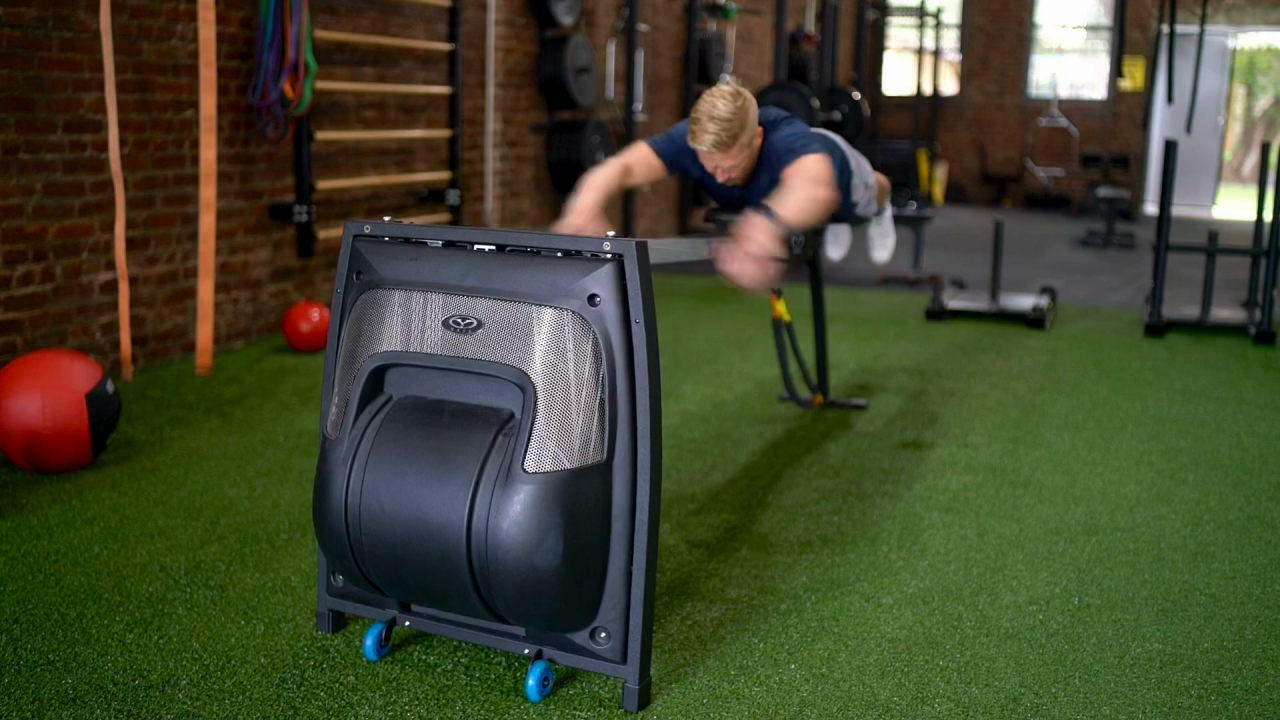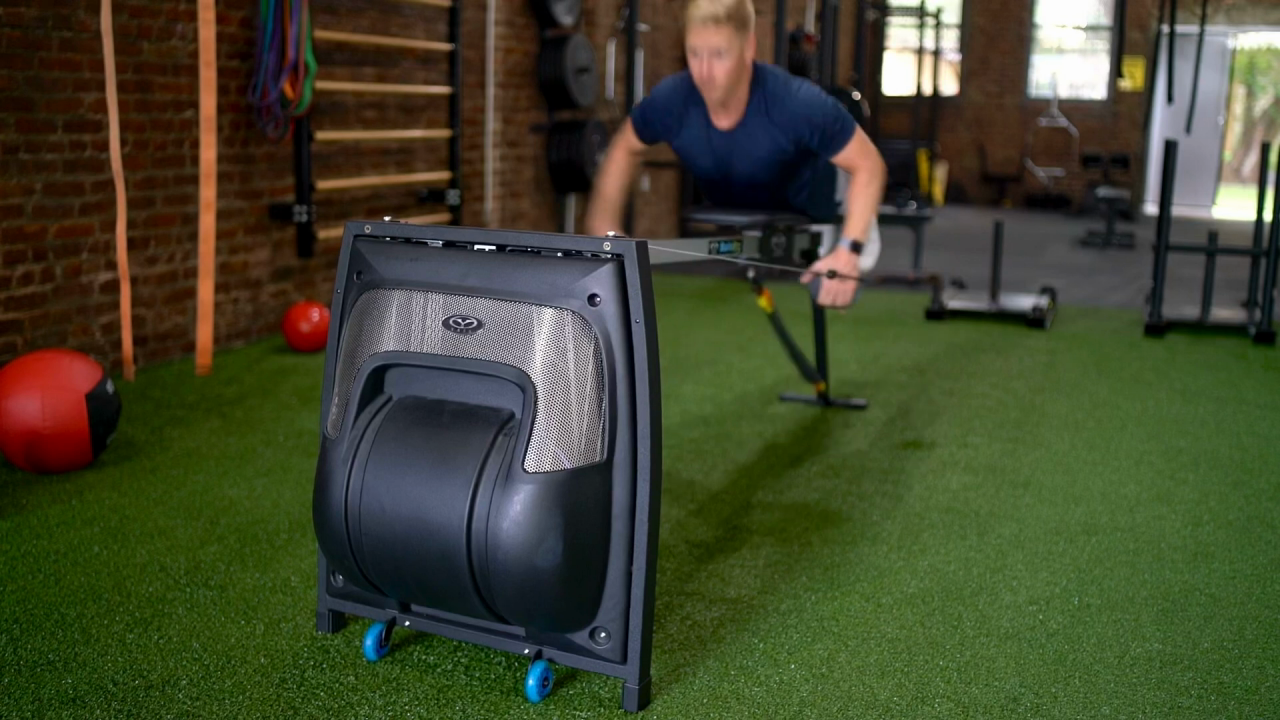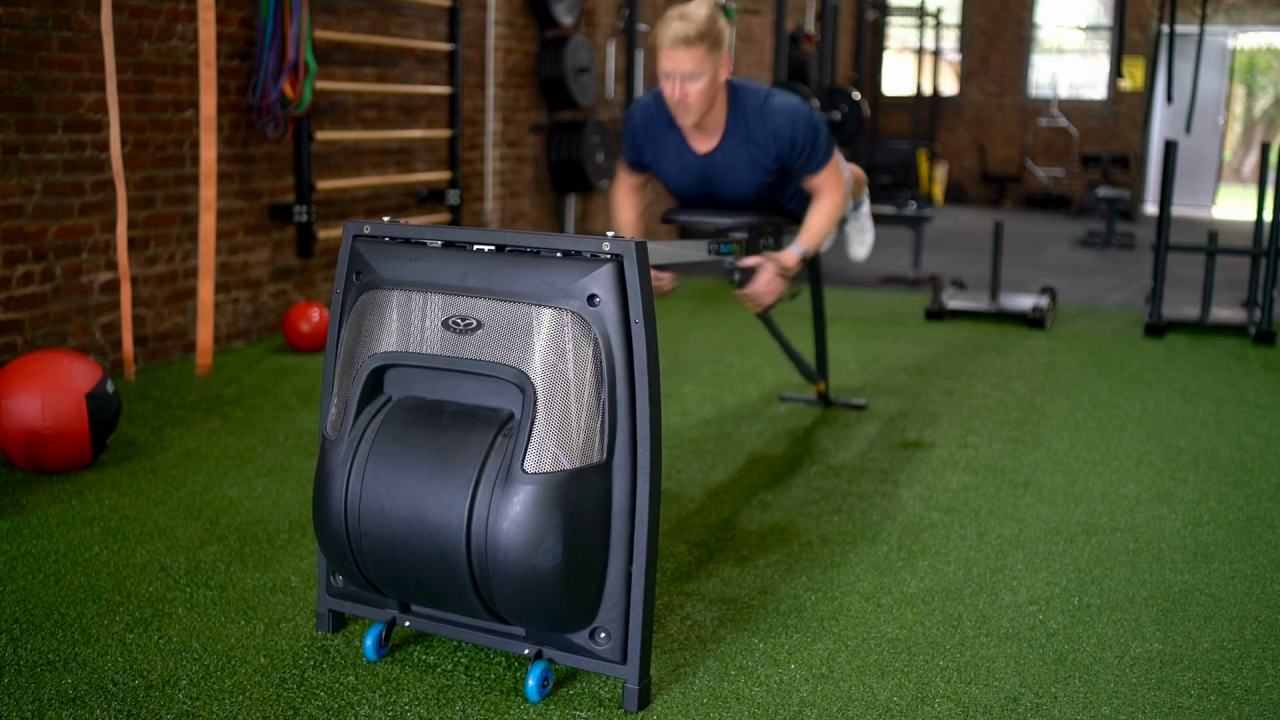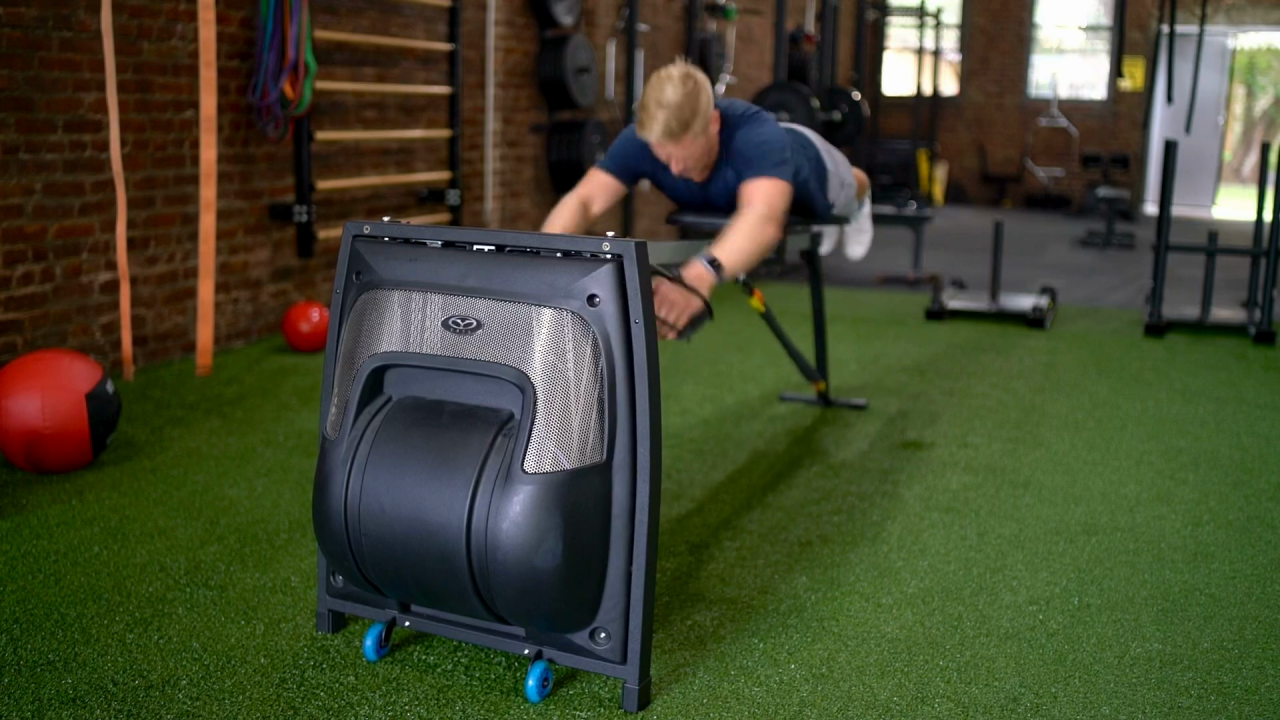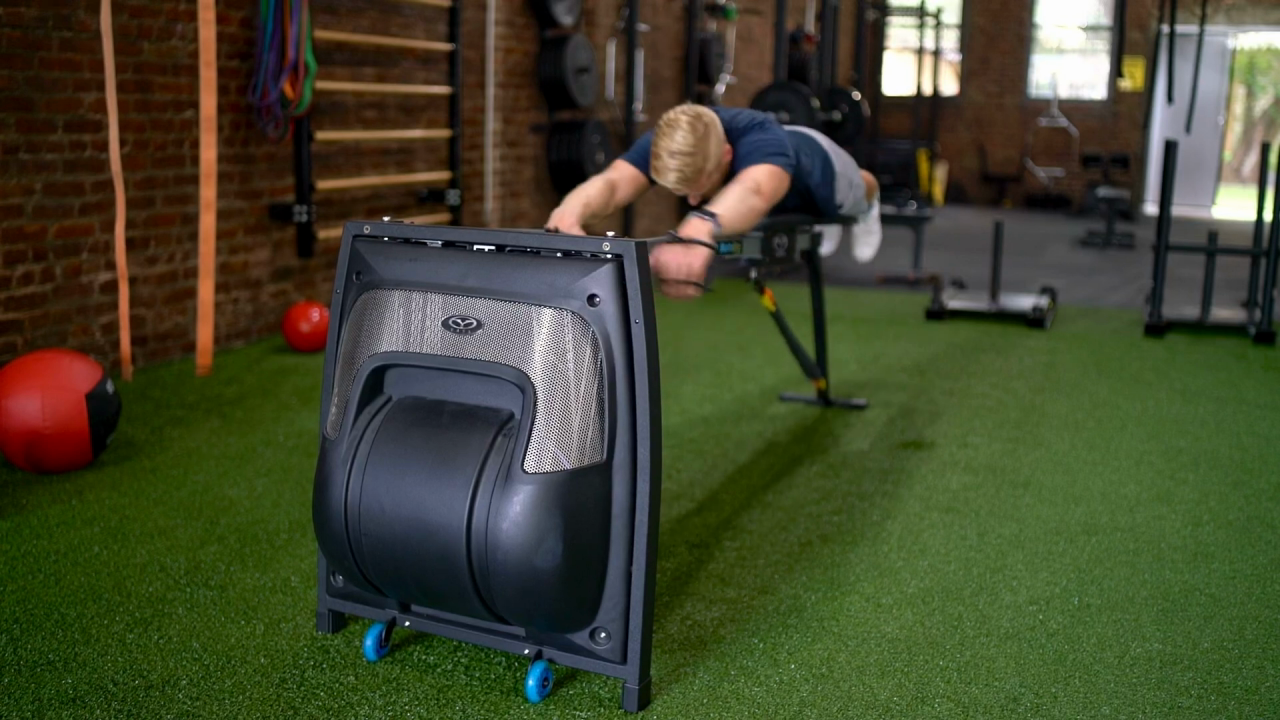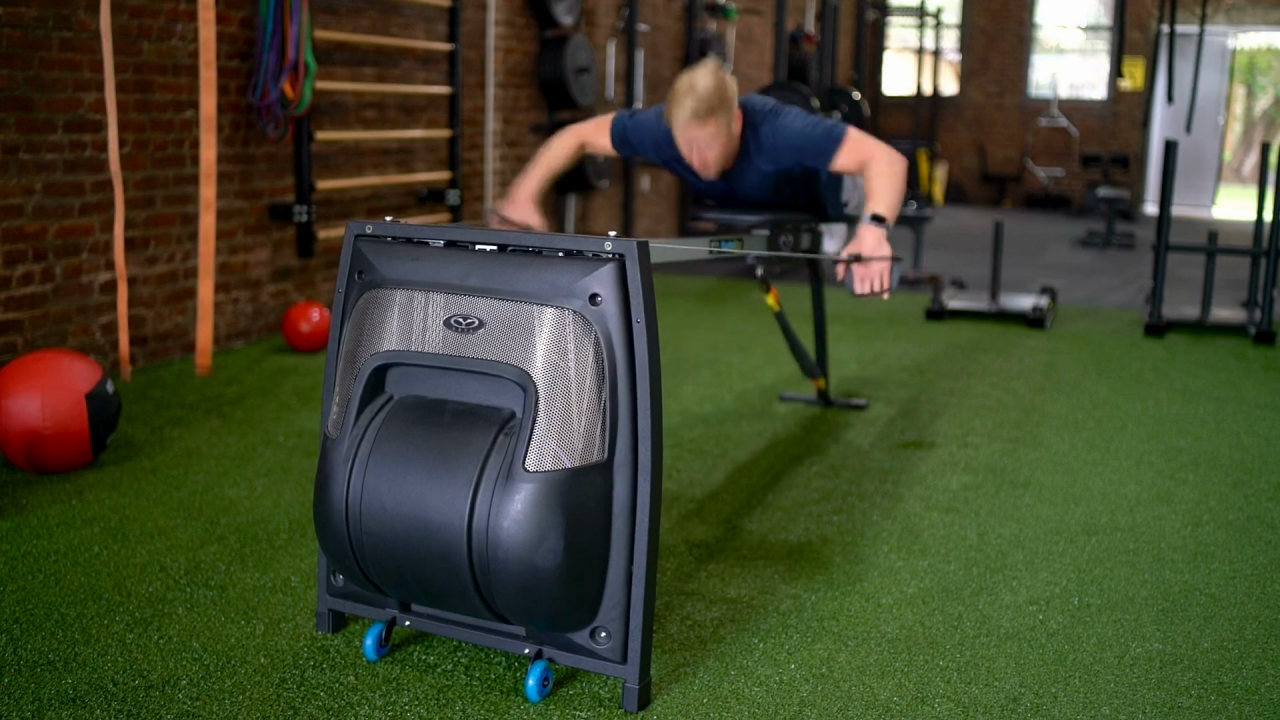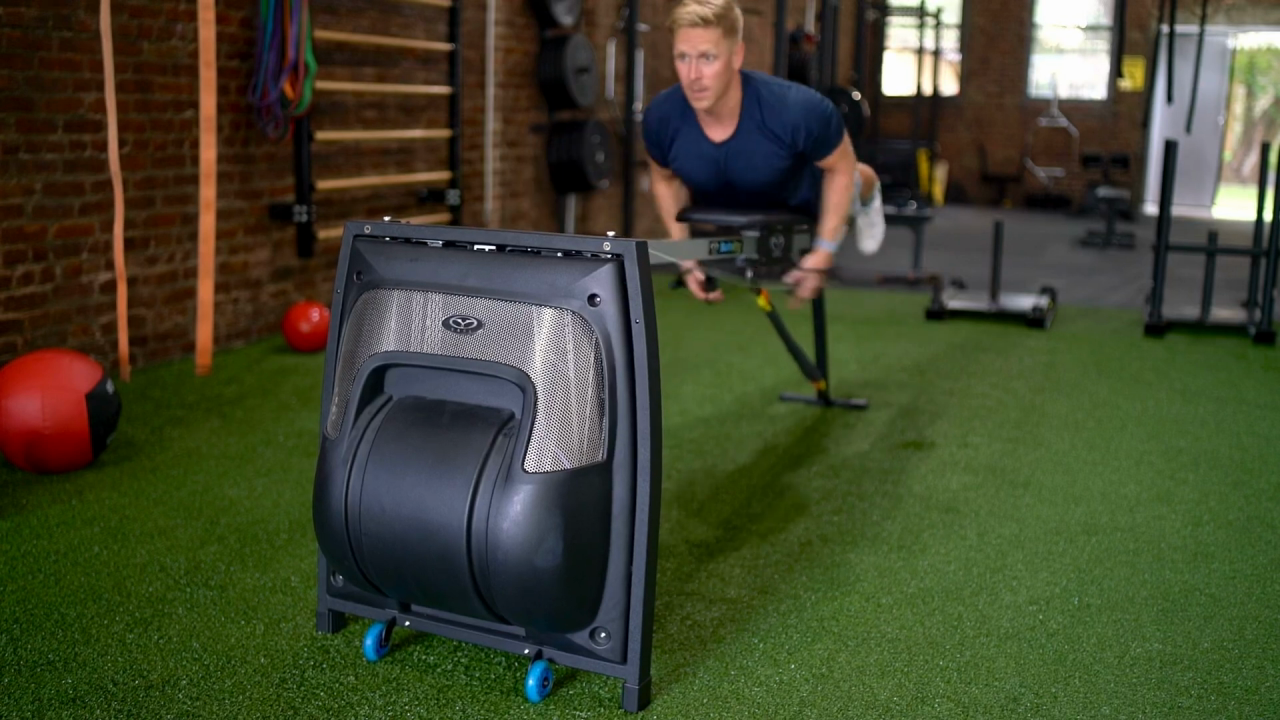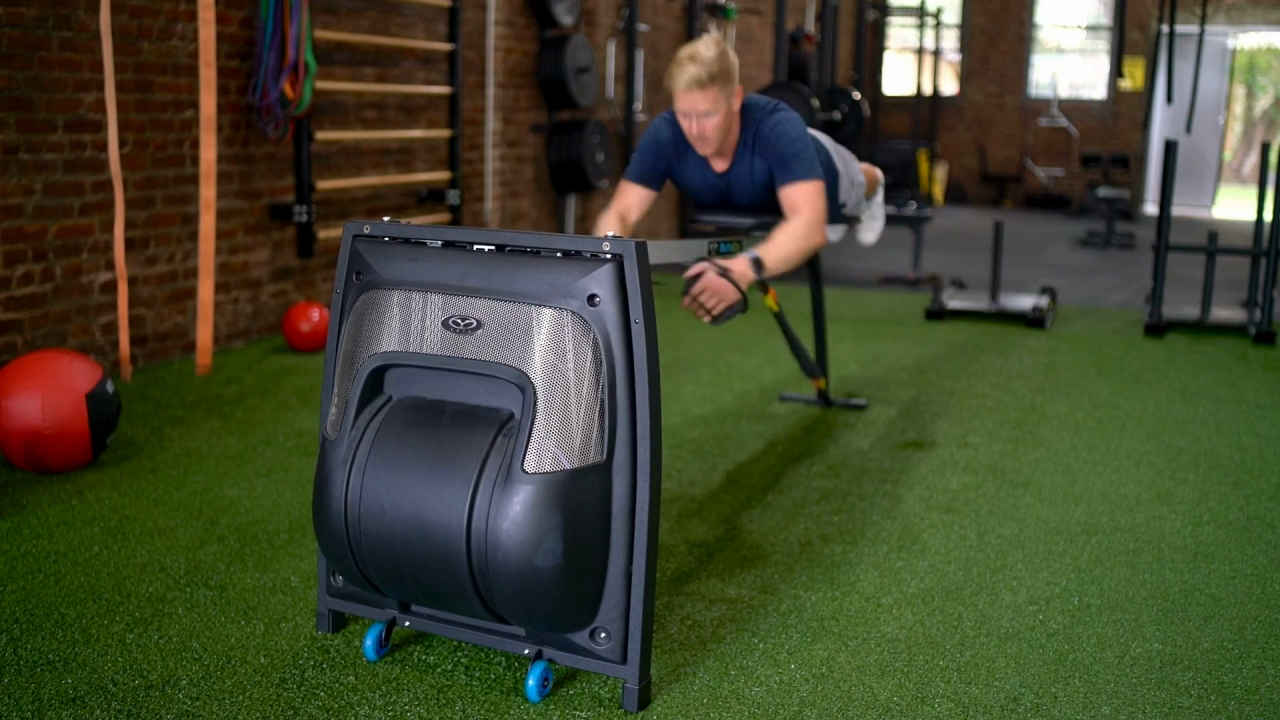
dt=0.3s
person 1, frame 1
left shoulder: (791, 140)
right shoulder: (691, 138)
left elbow: (817, 187)
right elbow: (617, 168)
left wrist: (770, 223)
right wrist: (580, 211)
person 1, frame 2
left shoulder: (800, 104)
right shoulder: (667, 101)
left elbow: (868, 167)
right elbow: (625, 149)
left wrist: (849, 249)
right wrist: (602, 222)
left hip: (804, 206)
left ankle: (859, 222)
person 1, frame 3
left shoulder: (782, 117)
right shoulder: (644, 119)
left elbow: (830, 190)
right elbow: (629, 183)
left wrist: (792, 257)
left hip: (794, 203)
left ankle: (856, 192)
person 1, frame 4
left shoulder: (759, 139)
right shoulder: (643, 140)
left elbow: (764, 221)
right elbow: (583, 200)
left wrist: (701, 275)
left hip: (800, 165)
left ankle: (858, 197)
person 1, frame 5
left shoulder: (763, 144)
right shoulder: (662, 146)
left elbow: (753, 193)
right elbow: (611, 184)
left wrist: (698, 231)
right wrist: (563, 220)
left hip: (814, 167)
left knee: (855, 195)
left ankle: (868, 199)
person 1, frame 6
left shoulder: (783, 131)
right shoulder: (664, 129)
left elbow: (888, 160)
right elbow: (578, 136)
left wrist: (874, 227)
right wrist: (524, 195)
left hip: (811, 188)
person 1, frame 7
left shoulder: (794, 108)
right shoulder: (662, 115)
left elbow: (840, 167)
right elbow: (666, 178)
left wrist: (825, 250)
left hip: (804, 197)
left ankle: (868, 191)
person 1, frame 8
left shoulder: (781, 130)
right shoulder: (664, 135)
left elbow: (810, 227)
right elbow: (620, 214)
left wrist: (745, 268)
left ankle: (871, 183)
